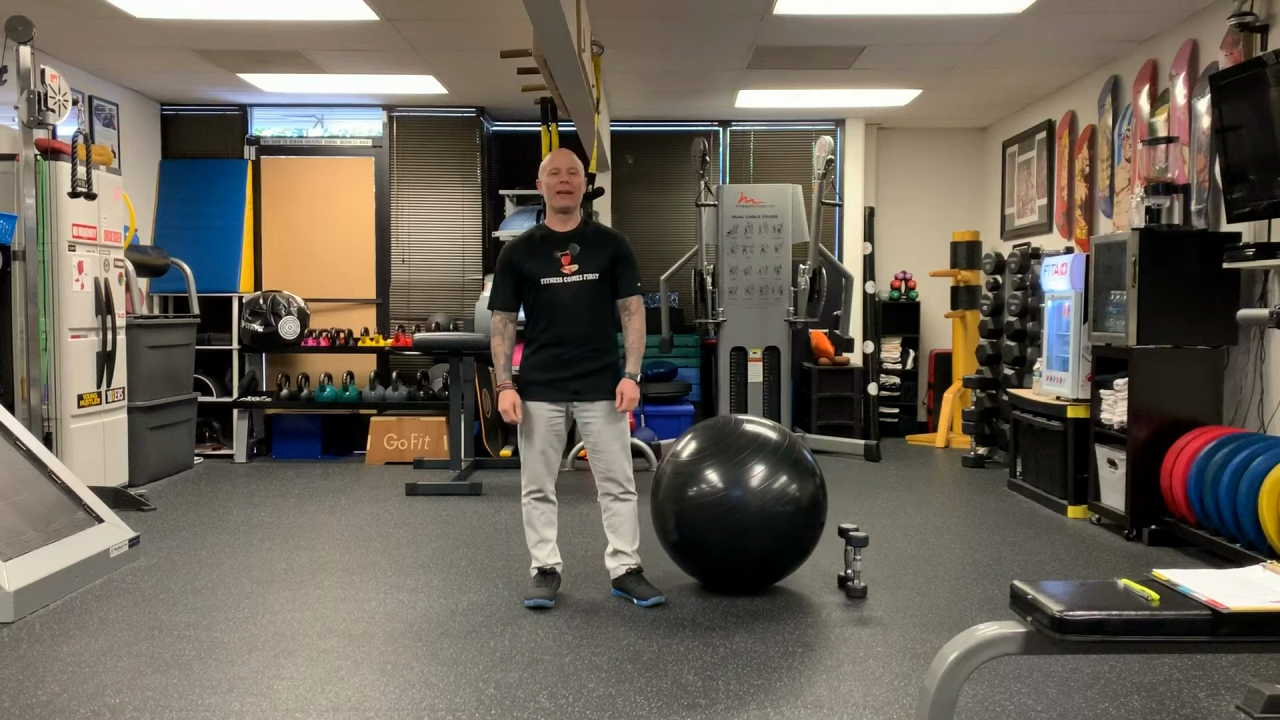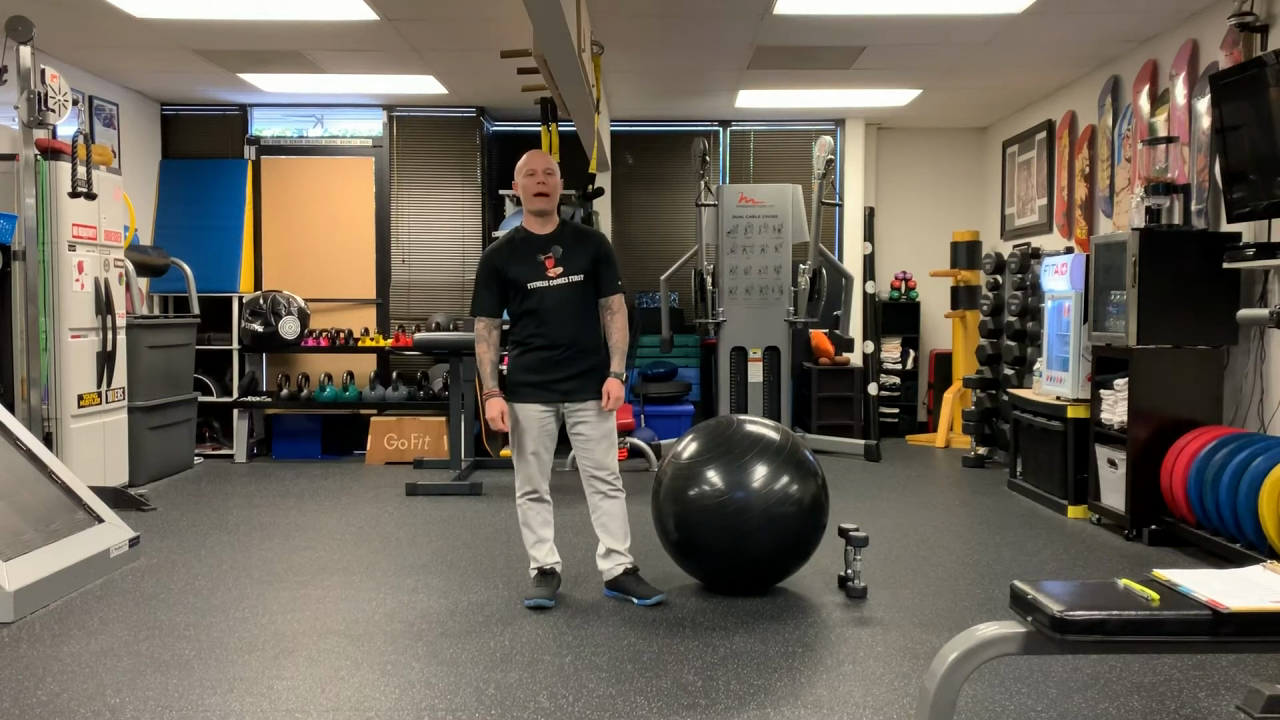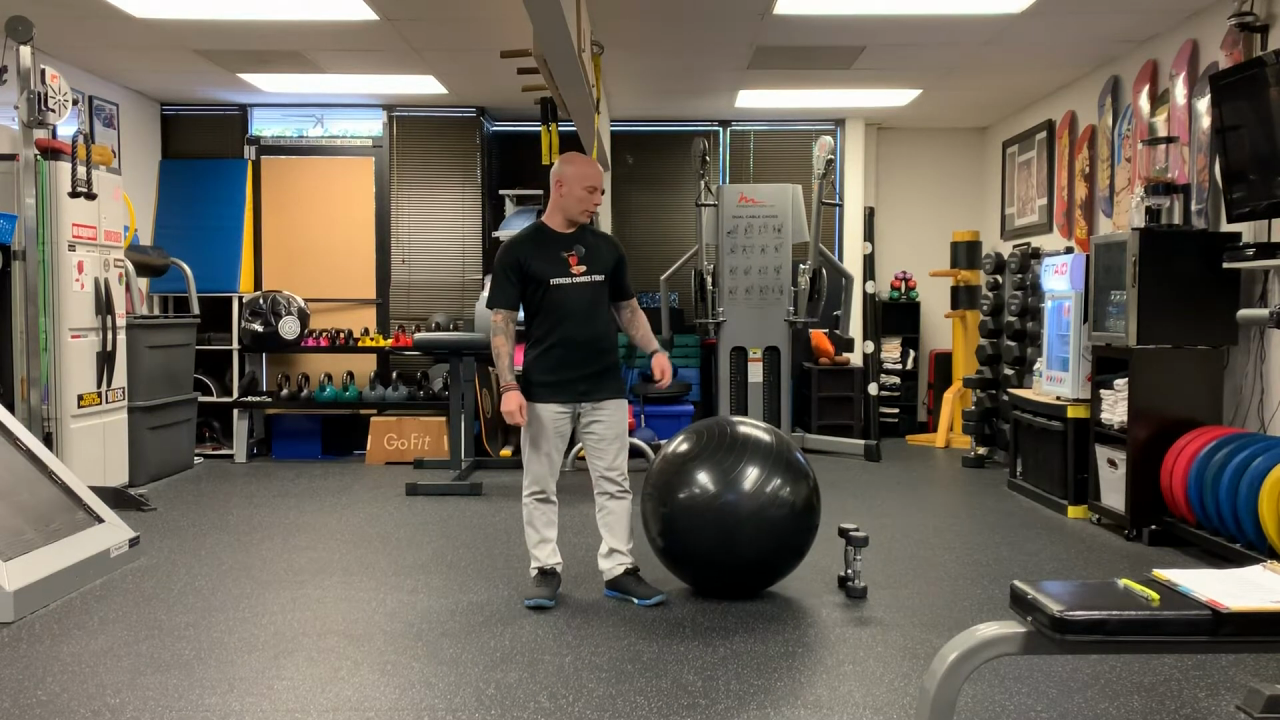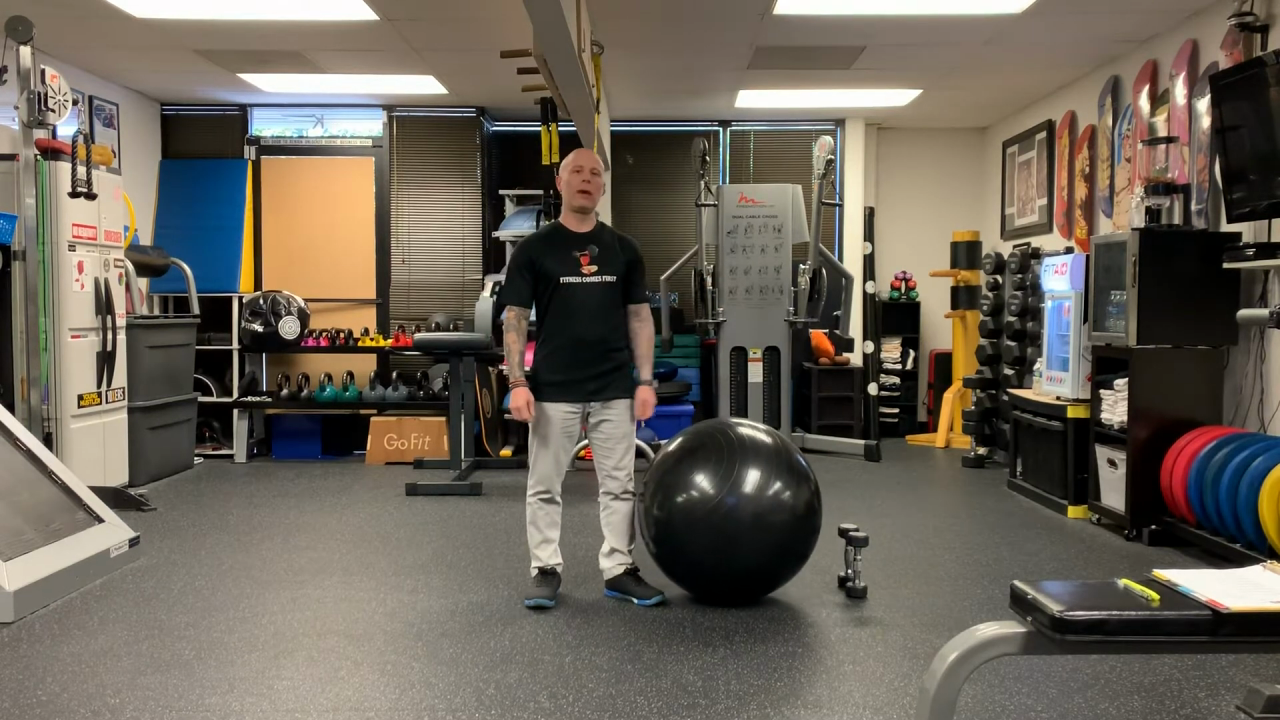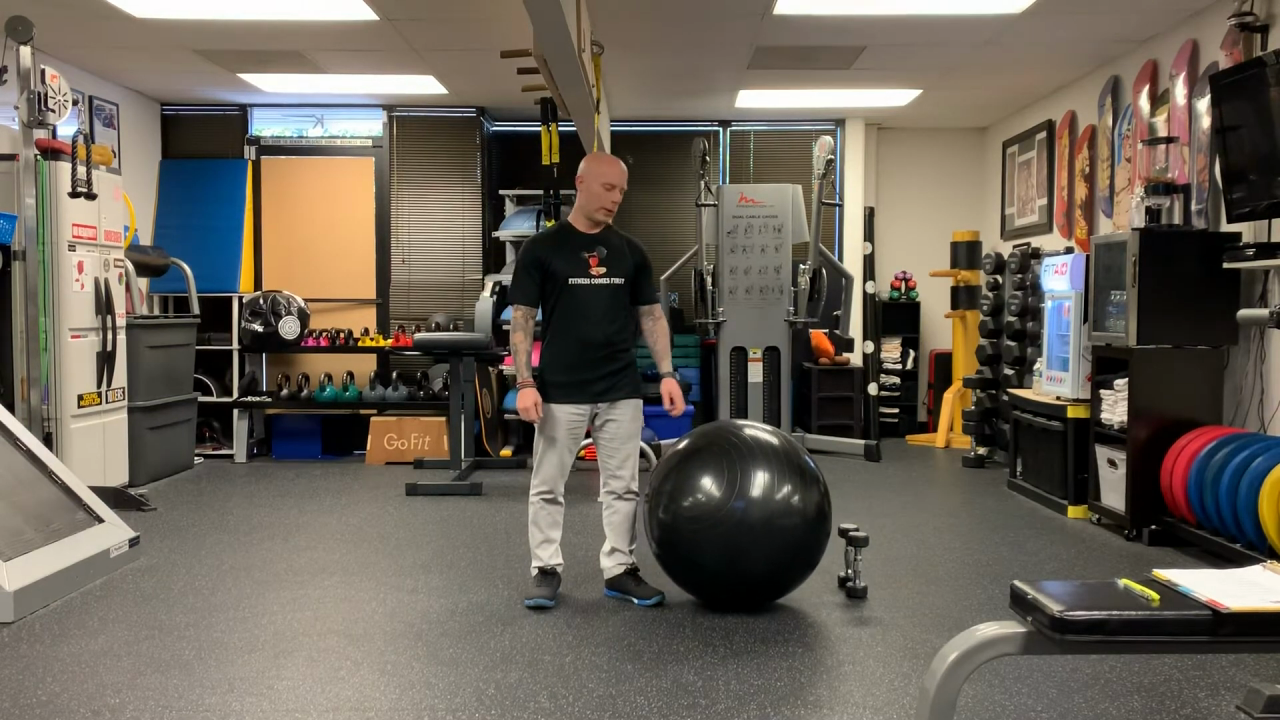
dt=1s
person 1, frame 1
left shoulder: (611, 244)
right shoulder: (518, 251)
left elbow: (632, 311)
right elbow: (503, 321)
left wrist: (632, 373)
right wrist: (504, 384)
left hip: (601, 387)
right hip: (539, 389)
left knee: (617, 484)
right knee: (538, 485)
left ankle: (625, 568)
right ankle: (546, 568)
person 1, frame 2
left shoulder: (591, 243)
right shoulder: (499, 256)
left elbow: (614, 309)
right elbow: (487, 328)
left wrist: (616, 371)
right wrist: (492, 392)
left hip: (589, 387)
right hip: (528, 392)
left knee: (605, 481)
right knee: (532, 487)
left ankle: (618, 569)
right ankle: (544, 569)
person 1, frame 3
left shoulder: (607, 247)
right shoulder: (518, 250)
left elbow: (626, 309)
right elbow: (502, 322)
left wrist: (655, 349)
right wrist: (508, 386)
left hip: (605, 390)
right hip: (544, 392)
left knee: (613, 483)
right knee: (539, 486)
left ankle: (618, 568)
right ankle: (545, 568)
person 1, frame 4
left shoulder: (623, 248)
right shoulder: (534, 248)
left elbow: (639, 316)
right elbow: (515, 319)
left wrist: (645, 380)
right wrist: (518, 382)
left hip: (614, 390)
right hip: (554, 390)
left knee: (619, 485)
right knee: (545, 486)
left ankle: (619, 568)
right ankle: (547, 569)
person 1, frame 5
left shoulder: (630, 251)
right shoulder: (542, 248)
left elbow: (650, 316)
right elbow: (521, 319)
left wrist: (667, 374)
right wrist: (524, 382)
left hip: (620, 391)
right hip: (560, 391)
left knee: (622, 486)
right knee: (547, 486)
left ankle: (619, 568)
right ankle: (546, 568)
